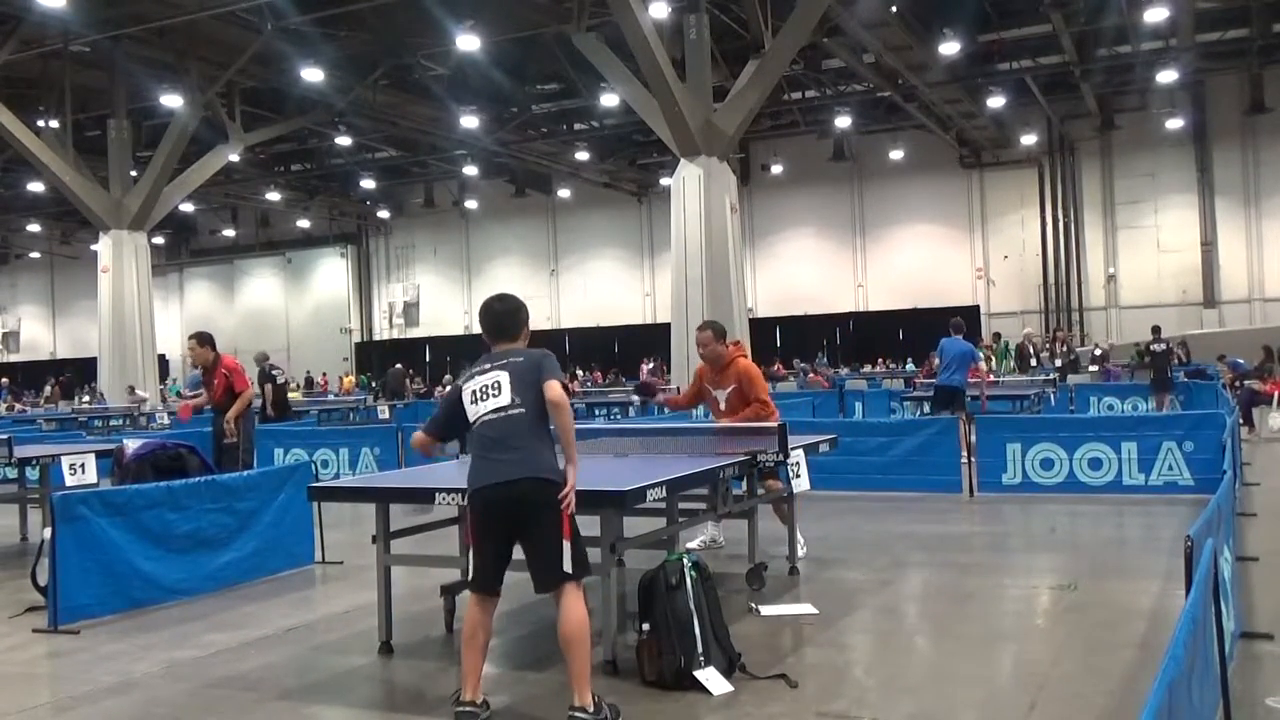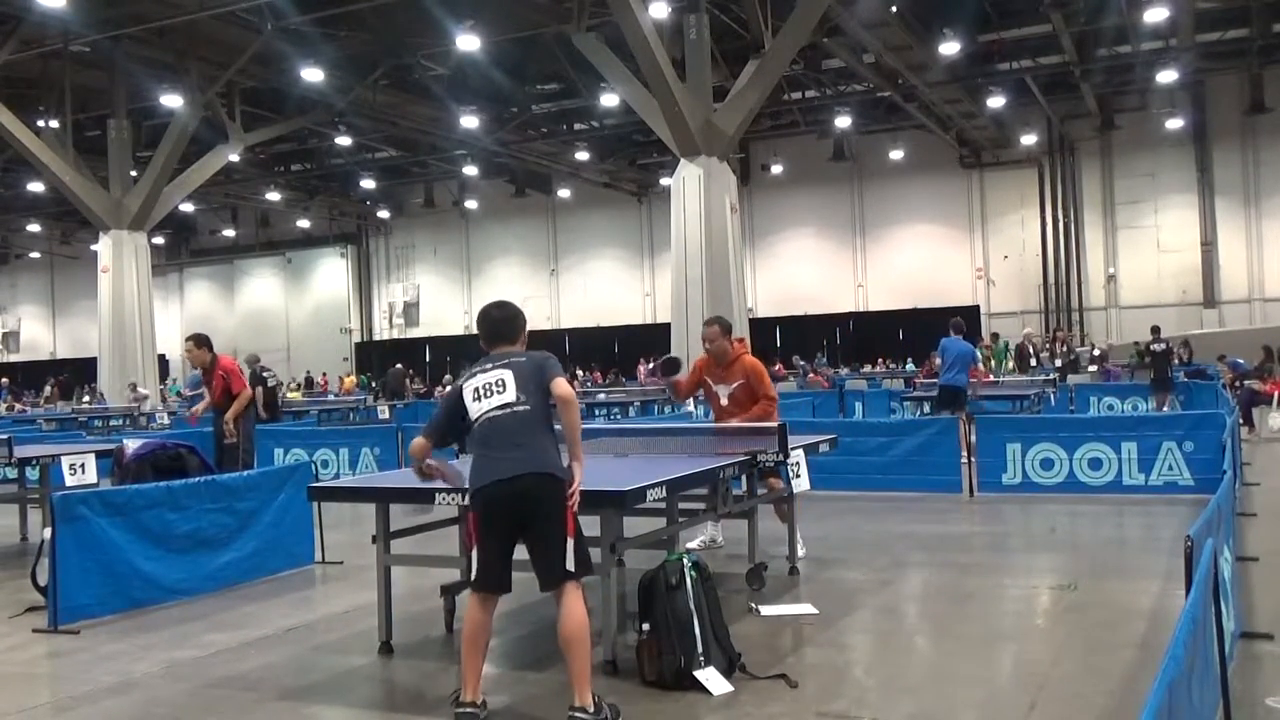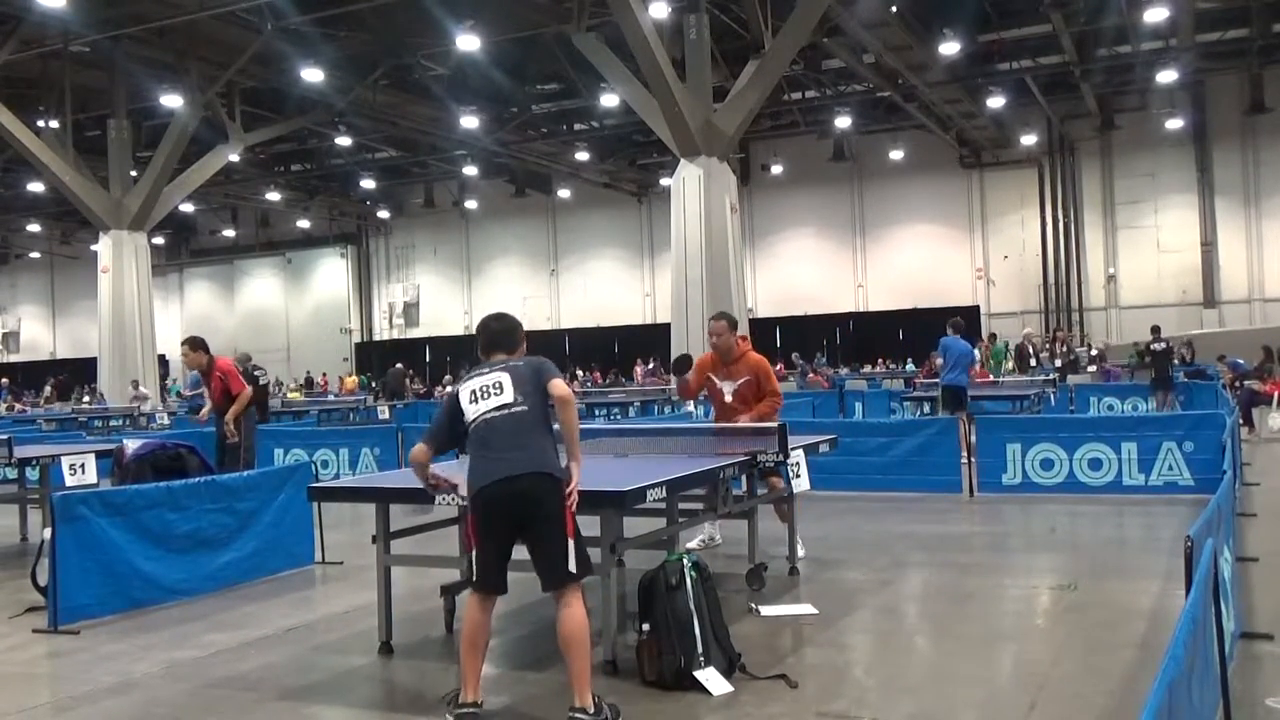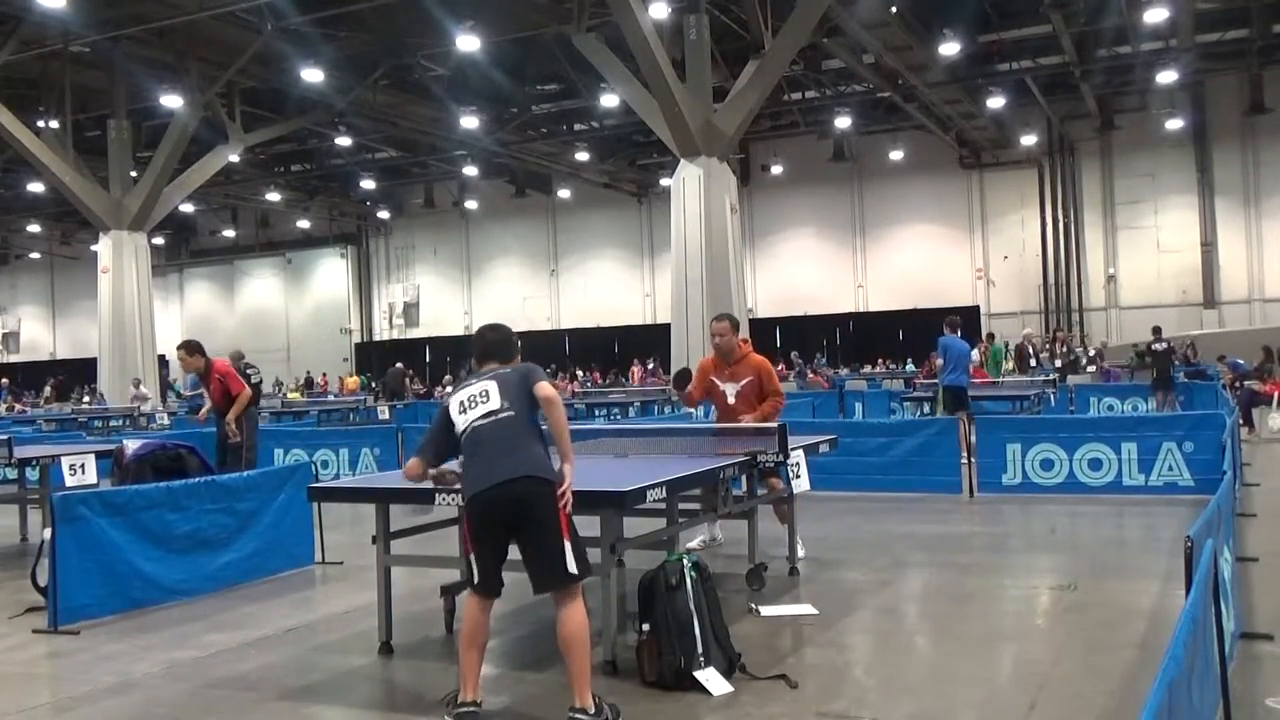
dt=0.1s
person 1, frame 1
left shoulder: (467, 379)
right shoulder: (539, 359)
left elbow: (421, 440)
right elbow: (555, 398)
left wrist: (436, 445)
right wrist: (572, 462)
left hip: (484, 490)
right hip: (538, 482)
left knee: (483, 594)
right knee: (568, 588)
person 1, frame 2
left shoulder: (466, 382)
right shoulder: (539, 360)
left elbow: (418, 448)
right elbow: (565, 395)
left wrist: (424, 468)
right wrist: (578, 461)
left hip: (488, 488)
right hip: (541, 479)
left knee: (483, 592)
right knee: (568, 588)
person 1, frame 3
left shoulder: (463, 388)
right shoulder: (536, 366)
left elbow: (419, 455)
right elbow: (563, 396)
left wrist: (428, 478)
right wrist: (575, 460)
left hip: (486, 490)
right hip: (540, 480)
left knee: (482, 593)
right knee: (568, 591)
person 1, frame 4
left shoulder: (454, 399)
right shoulder: (524, 372)
left elbow: (413, 470)
right elbow: (548, 397)
left wrist: (437, 474)
right wrist: (567, 461)
left hip: (480, 496)
right hip: (532, 483)
left knee: (480, 592)
right knee: (568, 592)
person 2, frame 1
left shoulder: (745, 368)
right shoulder: (703, 371)
left elbow: (762, 406)
right elbow: (690, 399)
left wrist: (732, 421)
right wrist: (668, 400)
left knee: (772, 485)
left ankle: (796, 538)
right ankle: (713, 534)
person 2, frame 2
left shoulder: (751, 365)
right shoulder: (702, 365)
left elbow: (769, 401)
right elbow: (682, 394)
left wrist: (744, 420)
right wrist: (673, 382)
left knee: (773, 483)
left ankle: (794, 538)
right ankle: (713, 534)
person 2, frame 3
left shoulder: (756, 362)
right shoulder: (705, 362)
left elbow: (774, 398)
right elbow: (689, 394)
left wrist: (752, 417)
right wrist: (682, 381)
left knee: (775, 482)
left ankle: (794, 538)
right ankle: (711, 533)
person 2, frame 4
left shoulder: (758, 363)
right shoulder: (707, 366)
left elbow: (777, 398)
right elbow: (696, 397)
left wrist: (756, 417)
right wrist: (686, 394)
left knee: (774, 484)
left ankle: (794, 538)
right ankle: (711, 533)
